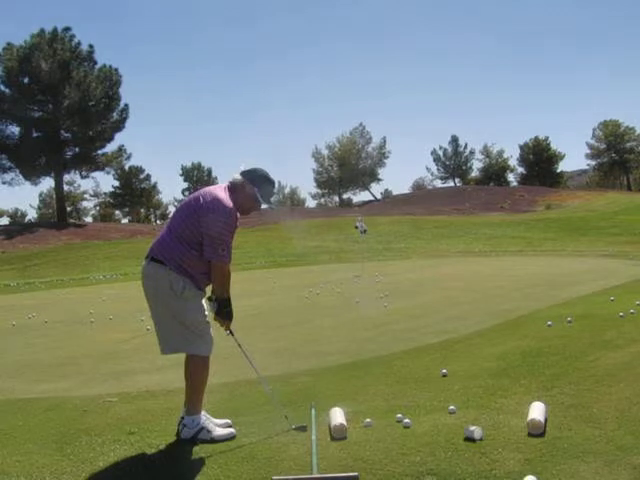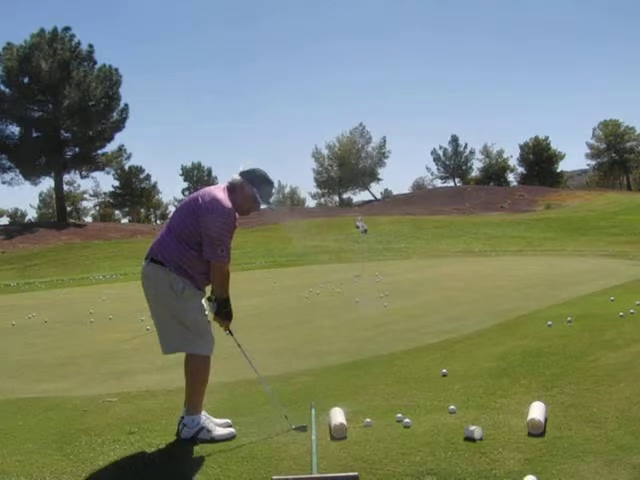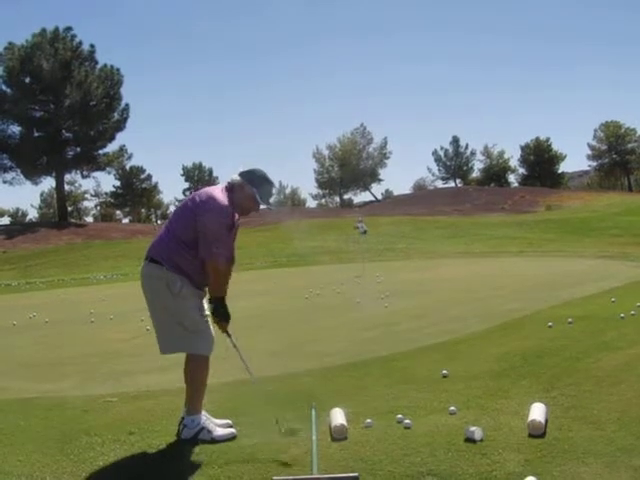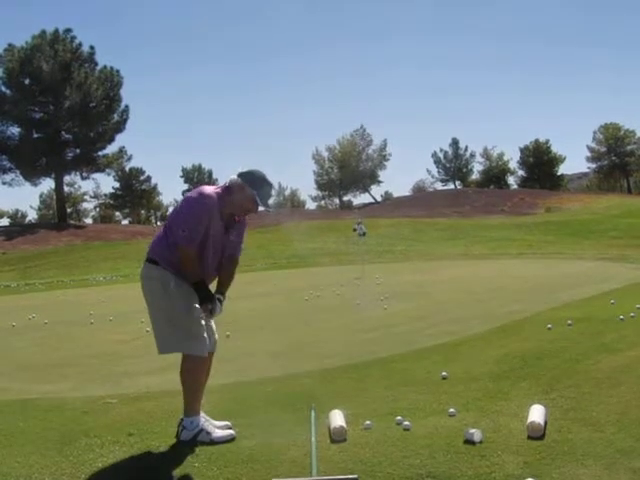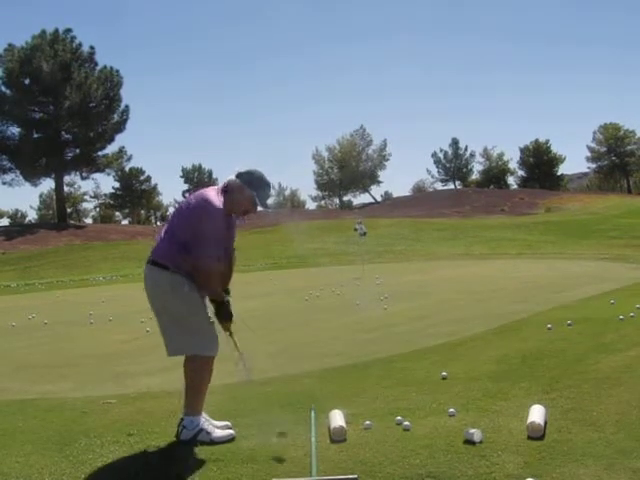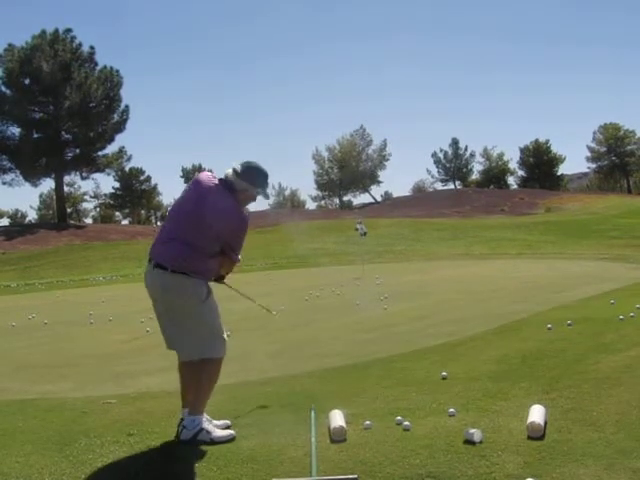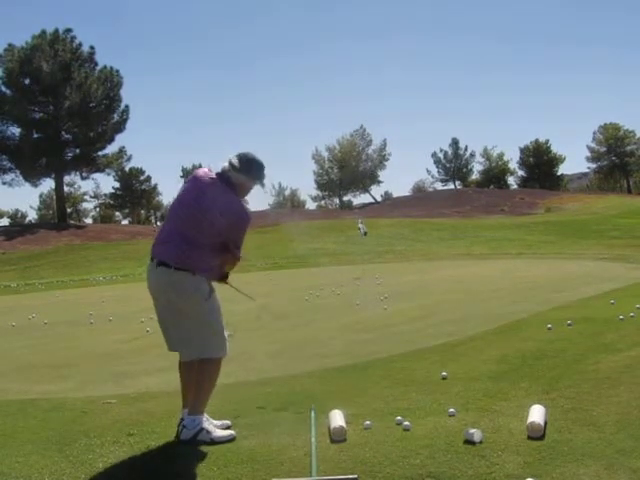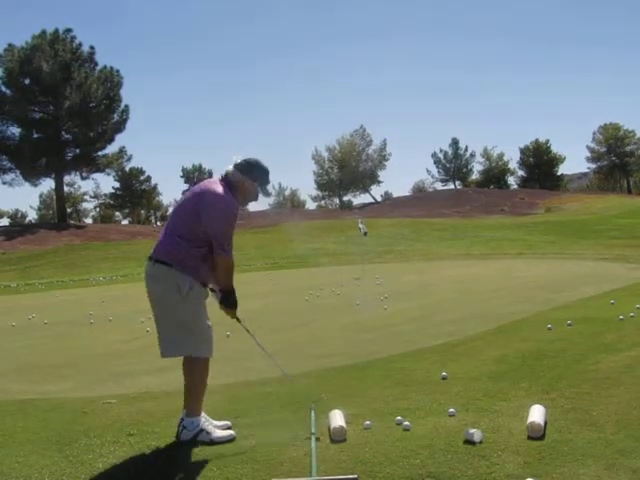
dt=0.3s
person 1, frame 1
left shoulder: (222, 201)
right shoulder: (221, 207)
left elbow: (218, 261)
right elbow: (219, 264)
left wrist: (217, 298)
right wrist: (224, 303)
left hip: (174, 276)
right hip: (170, 277)
left knee: (199, 345)
right knee: (199, 347)
left ankle: (193, 415)
right ankle: (192, 423)
person 1, frame 2
left shoulder: (221, 203)
right shoulder: (220, 208)
left elbow: (218, 261)
right elbow: (218, 265)
left wrist: (218, 299)
right wrist: (223, 303)
left hip: (173, 276)
right hip: (169, 277)
left knee: (199, 345)
right knee: (200, 346)
left ankle: (193, 414)
right ankle: (192, 423)
person 1, frame 3
left shoulder: (227, 208)
right shoulder: (217, 206)
left elbow: (226, 259)
right elbow: (213, 263)
left wrist: (217, 300)
right wrist: (220, 304)
left hip: (178, 277)
right hip: (167, 276)
left knee: (201, 345)
right knee: (199, 347)
left ankle: (193, 415)
right ankle: (192, 423)
person 1, frame 4
left shoulder: (237, 217)
right shoulder: (203, 201)
left elbow: (231, 257)
right elbow: (184, 250)
left wrist: (220, 294)
right wrist: (202, 289)
left hip: (188, 281)
right hip: (165, 276)
left knee: (207, 347)
right knee: (195, 347)
left ankle: (194, 415)
right ankle: (191, 425)
person 1, frame 5
left shoulder: (229, 211)
right shoulder: (210, 207)
left elbow: (226, 254)
right elbow: (206, 265)
left wrist: (223, 294)
right wrist: (219, 303)
left hip: (179, 278)
right hip: (170, 279)
left knee: (203, 346)
right knee: (204, 347)
left ankle: (192, 415)
right ankle: (191, 424)
person 1, frame 6
left shoulder: (202, 181)
right shoulder: (237, 216)
right elbow: (230, 258)
right wrist: (218, 275)
left hip: (156, 272)
right hip: (184, 282)
left knee: (189, 348)
right knee: (213, 351)
left ankle: (190, 416)
right ankle: (193, 424)
person 1, frame 7
left shoulder: (199, 178)
right shoulder: (237, 212)
right elbow: (232, 255)
right wrist: (221, 273)
left hip: (159, 271)
right hip: (186, 279)
left knee: (191, 348)
right knee: (213, 350)
left ankle: (190, 415)
right ankle: (193, 424)
person 1, frame 8
left shoulder: (214, 192)
right shoulder: (221, 201)
right elbow: (222, 256)
left wrist: (220, 288)
right wrist: (228, 294)
left hip: (172, 274)
right hip: (176, 277)
left knee: (197, 347)
right knee: (198, 349)
left ankle: (193, 416)
right ankle: (191, 425)
